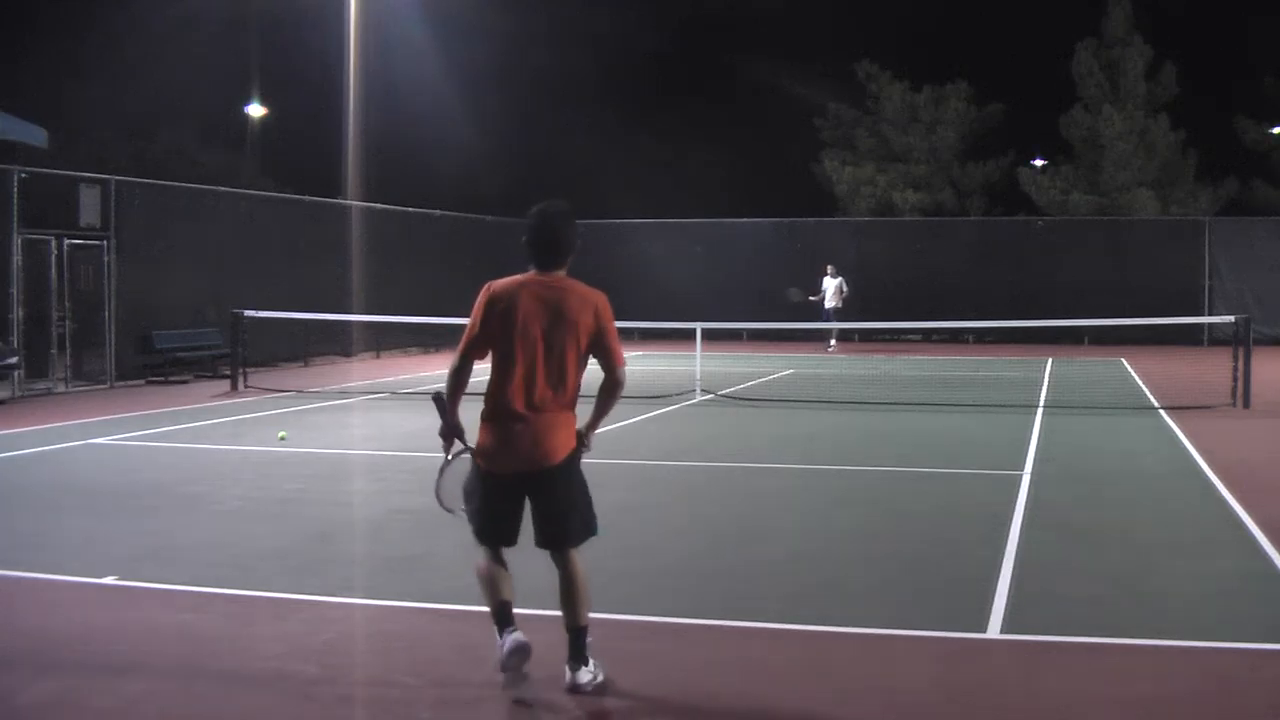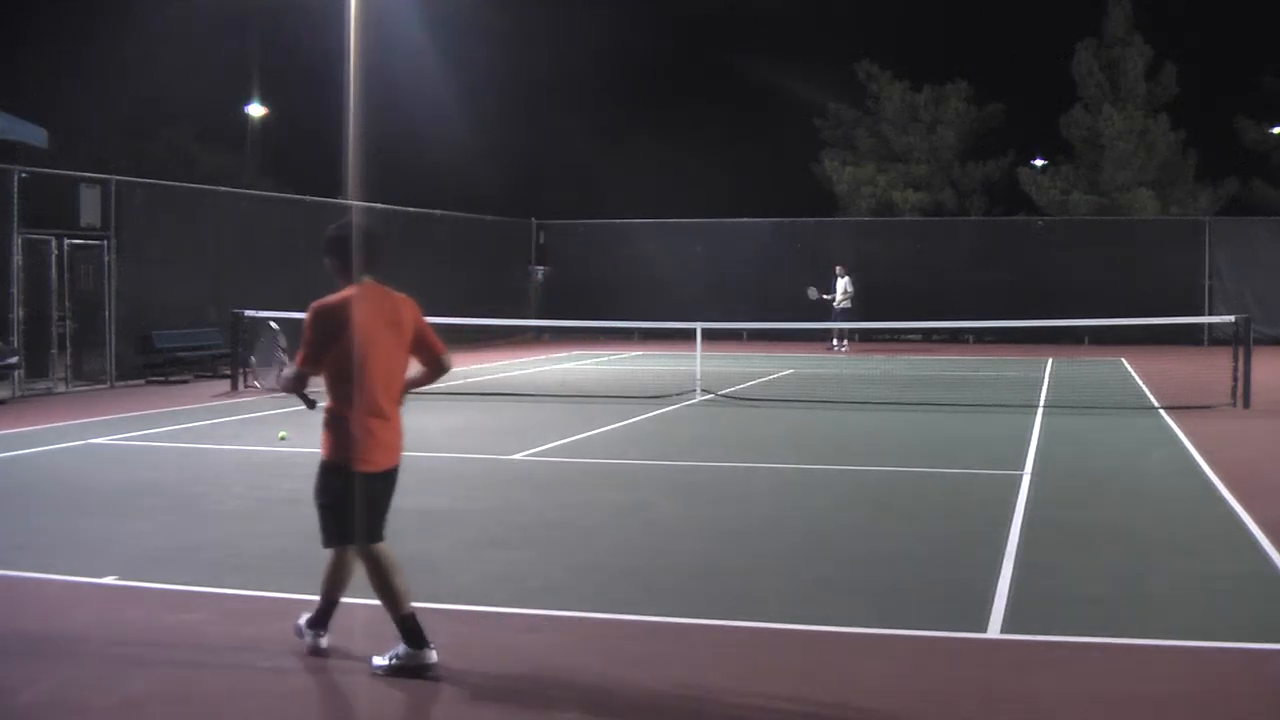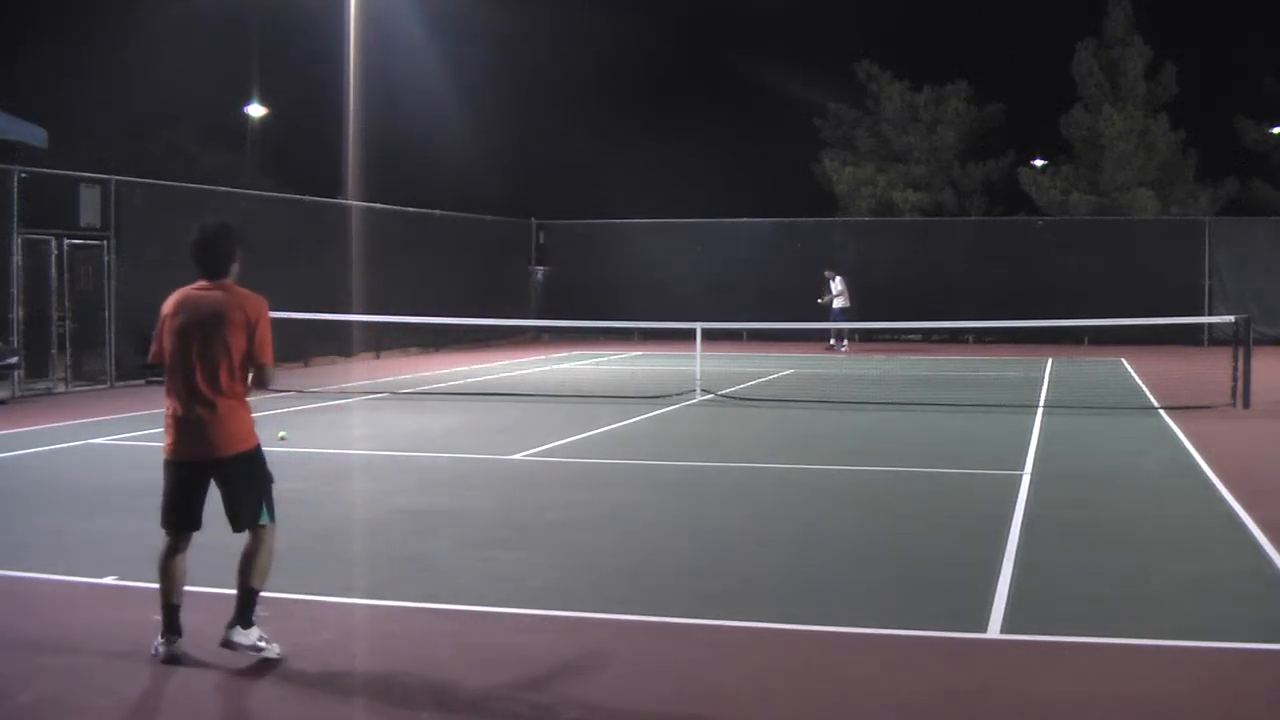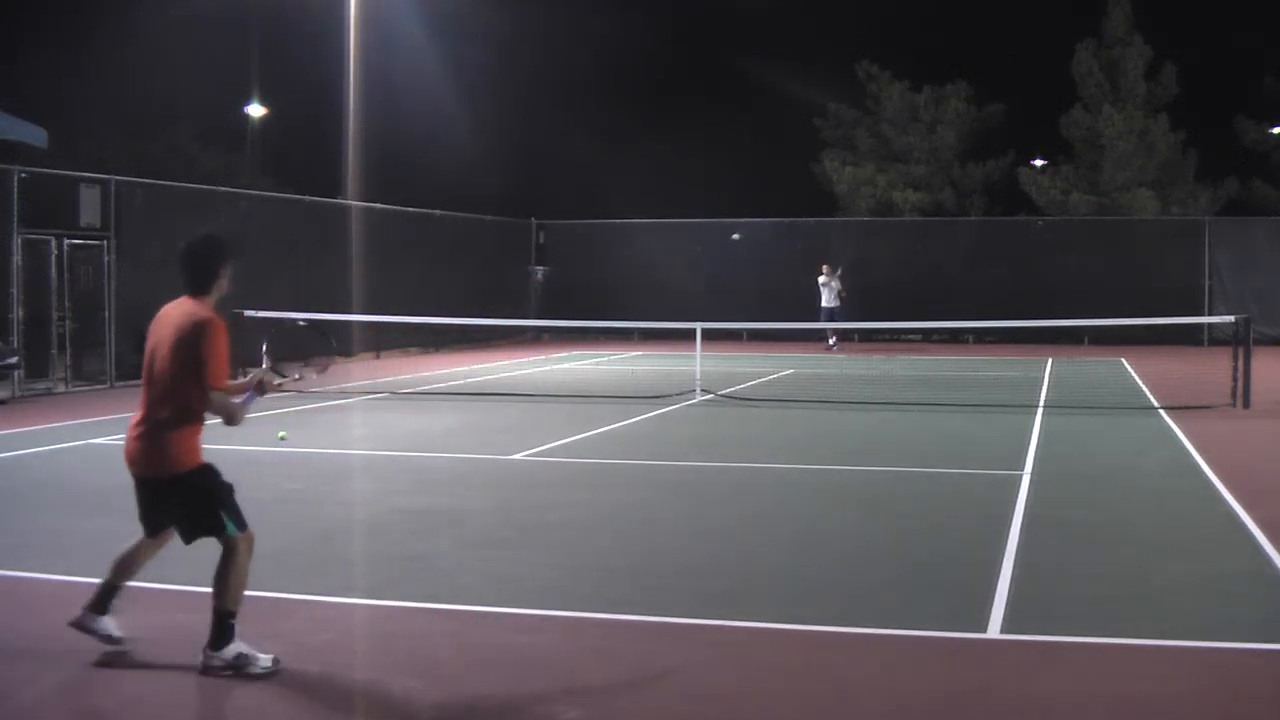
dt=1s
person 1, frame 1
left shoulder: (497, 293)
right shoulder: (591, 302)
left elbow: (463, 364)
right elbow: (616, 377)
left wrist: (450, 418)
right wrist: (590, 428)
left hip: (497, 444)
right hip: (556, 446)
left knee: (490, 549)
right knee: (567, 555)
left ankle: (508, 631)
right ankle: (579, 664)
person 1, frame 2
left shoulder: (328, 311)
right shoulder: (403, 305)
left elbow: (297, 380)
right elbow: (441, 365)
left wrist: (285, 378)
left hip: (350, 445)
right hip: (387, 443)
left knee: (368, 547)
right knee: (348, 540)
left ankle: (416, 645)
right ankle: (317, 626)
person 1, frame 3
left shoulder: (173, 304)
right shoulder: (250, 305)
left elbow: (162, 364)
right elbow: (264, 378)
left hip: (182, 438)
right hip: (233, 439)
left knee: (177, 538)
right knee: (262, 528)
left ankle: (169, 636)
right ankle: (242, 626)
person 1, frame 4
left shoulder: (169, 313)
right shoulder: (208, 324)
right elbow: (211, 401)
left wrist: (242, 385)
right wrist: (236, 409)
left hip: (143, 447)
right hip: (175, 454)
left knee: (158, 533)
right knee: (239, 540)
left ankle: (98, 612)
right ankle: (222, 647)
